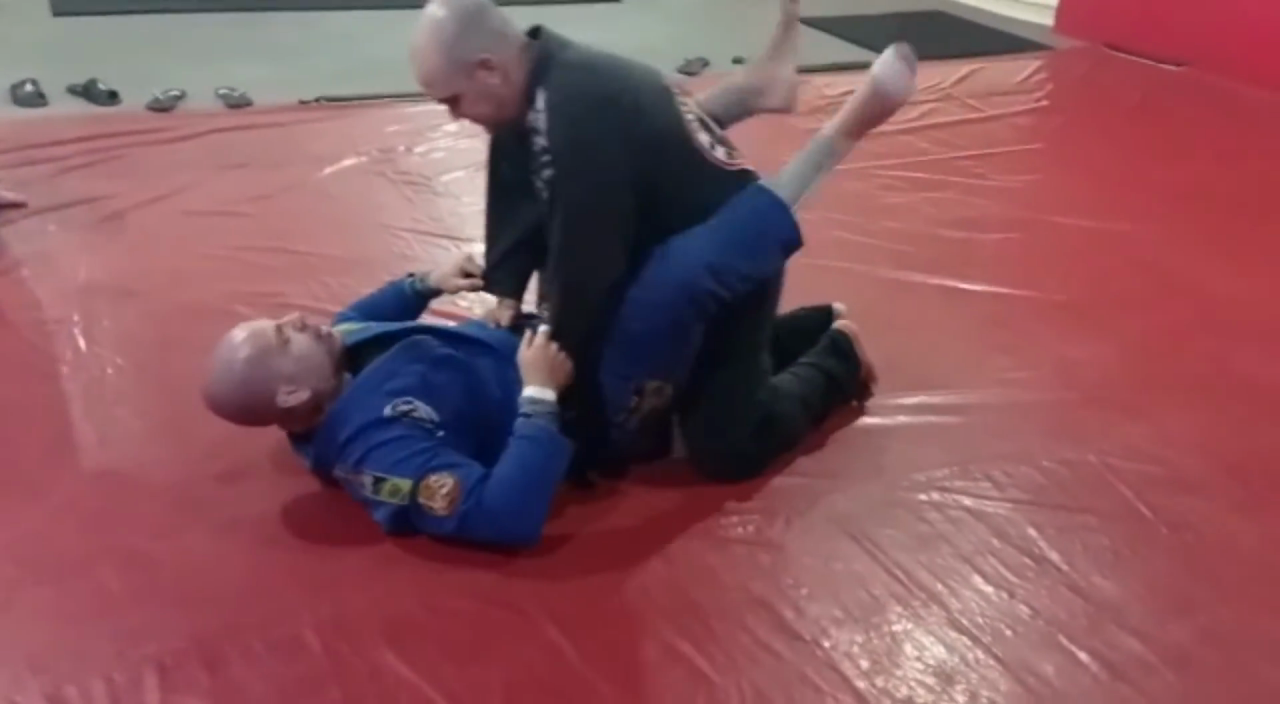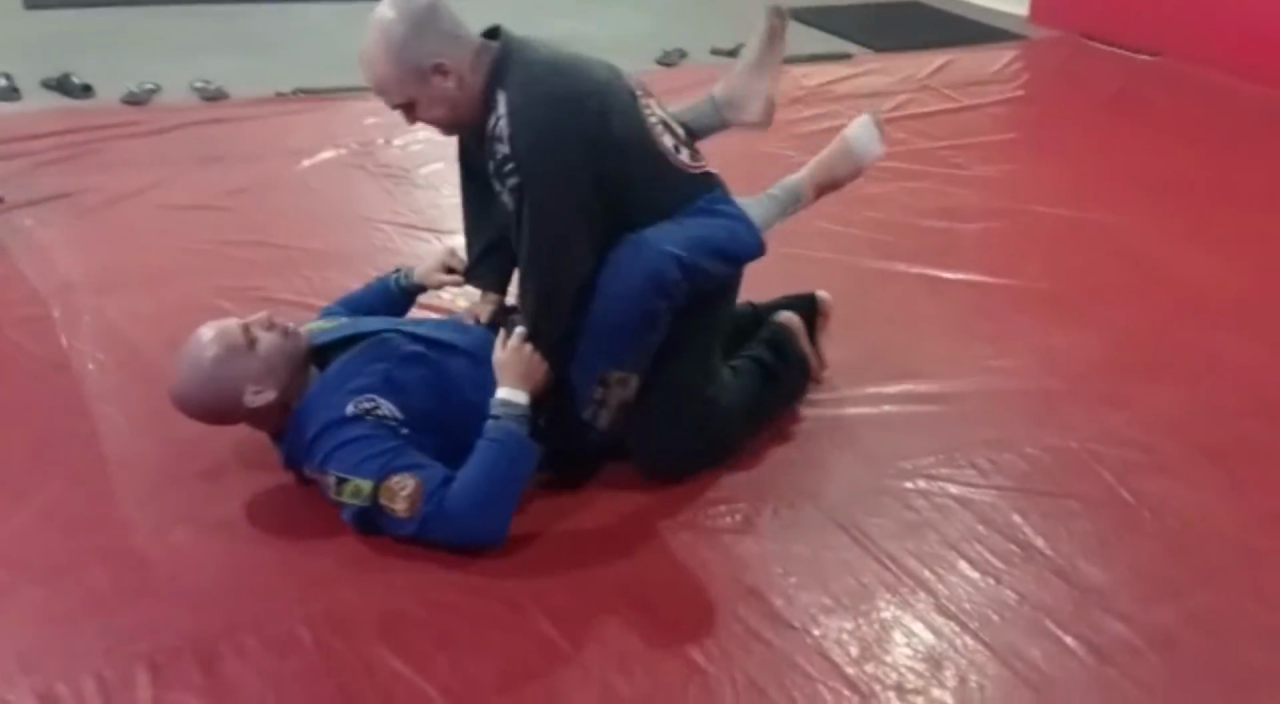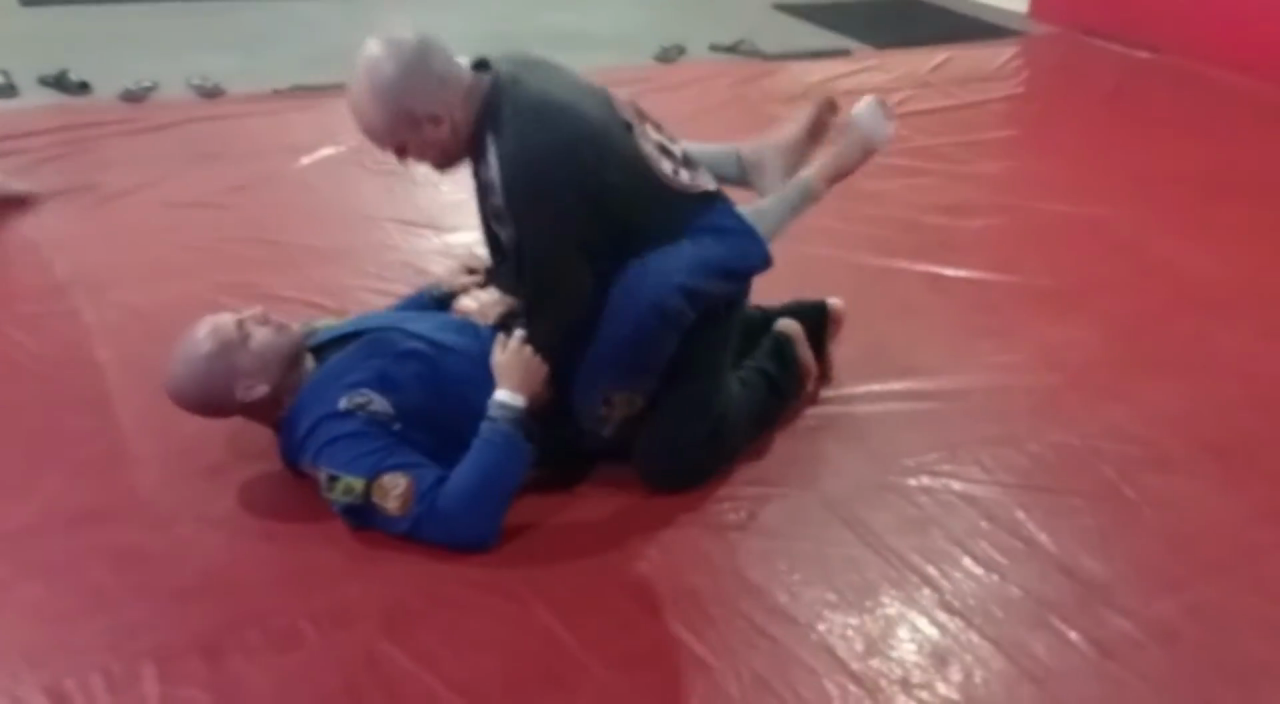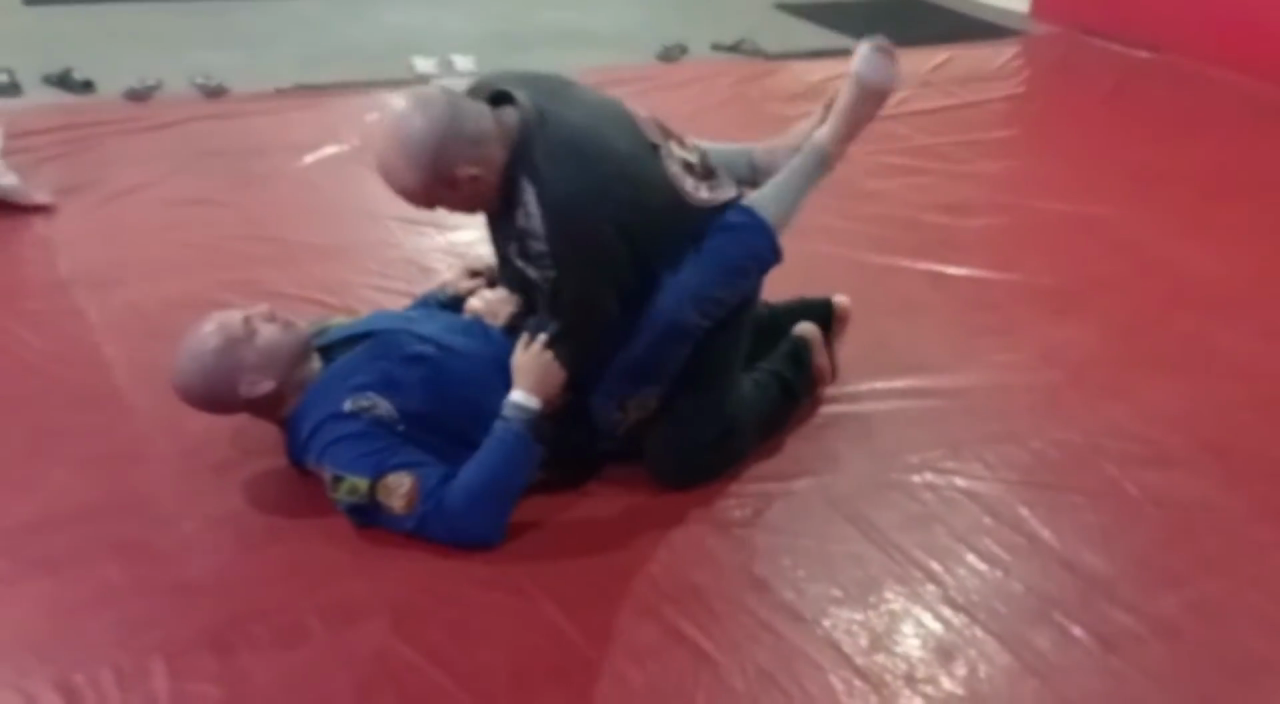
dt=0.2s
person 1, frame 1
left shoulder: (336, 364)
right shoulder: (379, 446)
left elbow: (353, 321)
right elbow: (506, 518)
left wrist: (424, 284)
right wrist: (538, 396)
left hip: (539, 349)
right knee: (684, 272)
left ankle: (808, 343)
right ankle: (840, 130)
person 1, frame 2
left shoulder: (308, 353)
right shoulder: (343, 437)
left elbow: (340, 315)
right elbow: (469, 520)
left wrist: (408, 279)
right wrist: (512, 399)
left hip: (513, 347)
right knee: (644, 264)
left ankle: (767, 324)
right ankle: (806, 183)
person 1, frame 3
left shoulder: (311, 352)
right shoulder: (336, 435)
right elbow: (460, 520)
left wrist: (448, 291)
right wrist: (512, 403)
left hip: (525, 348)
left ankle: (783, 327)
person 1, frame 4
left shoulder: (320, 347)
right shoulder: (339, 434)
right elbow: (464, 517)
left wrist: (450, 295)
right wrist: (526, 402)
left hip: (536, 342)
person 2, frame 1
left shoulder: (580, 112)
right shoulder: (535, 85)
left elbow: (585, 261)
right elbow: (519, 201)
right wrist: (506, 294)
right hip: (660, 250)
left knee: (725, 449)
left ankle: (831, 360)
person 2, frame 2
left shoulder: (538, 113)
right shoulder: (498, 80)
left elbow: (557, 257)
right elbow: (491, 200)
right wrist: (490, 288)
right hip: (622, 240)
person 2, frame 3
left shoulder: (531, 159)
right shoulder: (503, 87)
left elbow: (556, 300)
right wrist: (505, 292)
left hip: (696, 257)
right hip: (641, 247)
left knee: (672, 458)
left ankle: (781, 360)
person 2, frame 4
left shoulder: (570, 203)
right shoulder: (500, 104)
left elbow: (586, 331)
right wrist: (512, 296)
left hip: (708, 258)
right hip: (656, 242)
